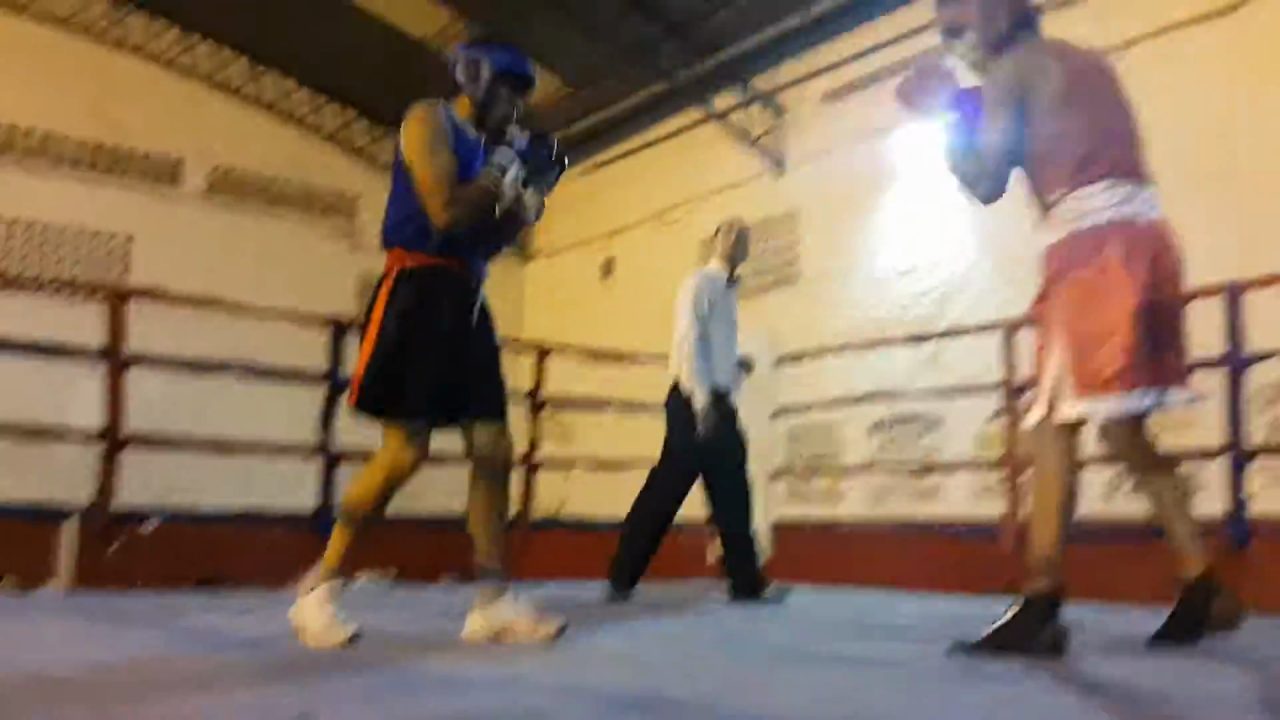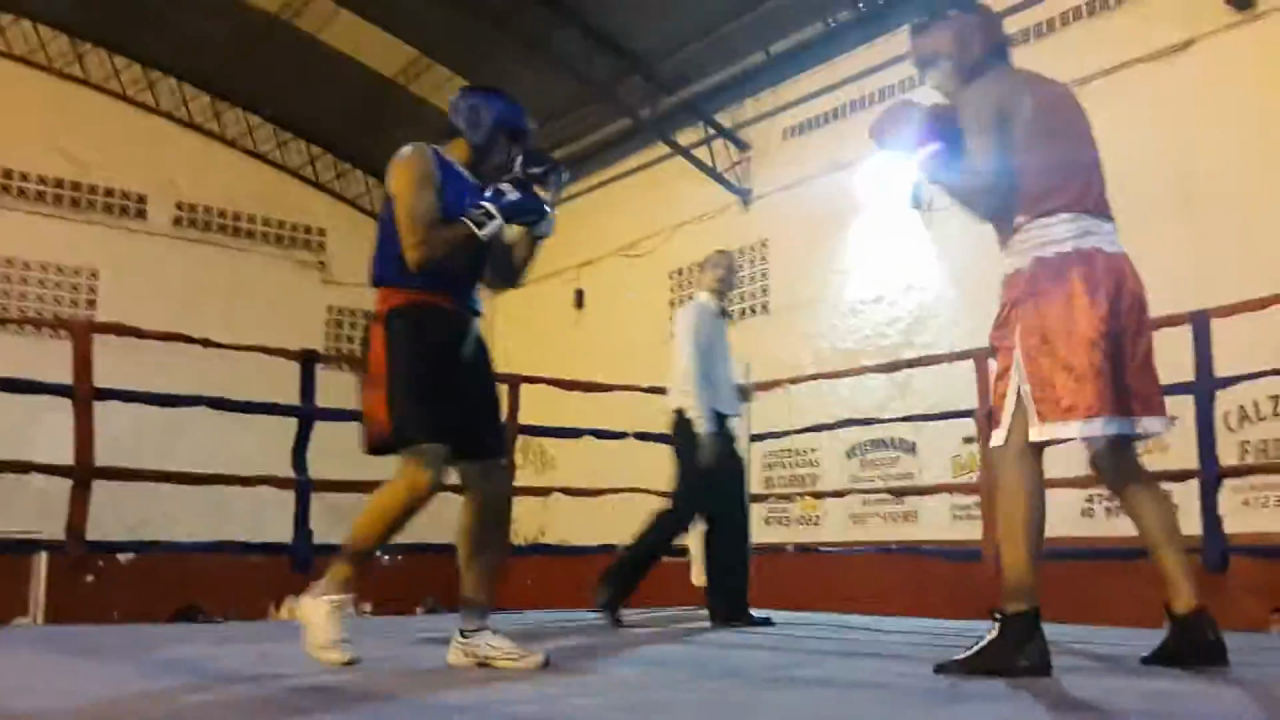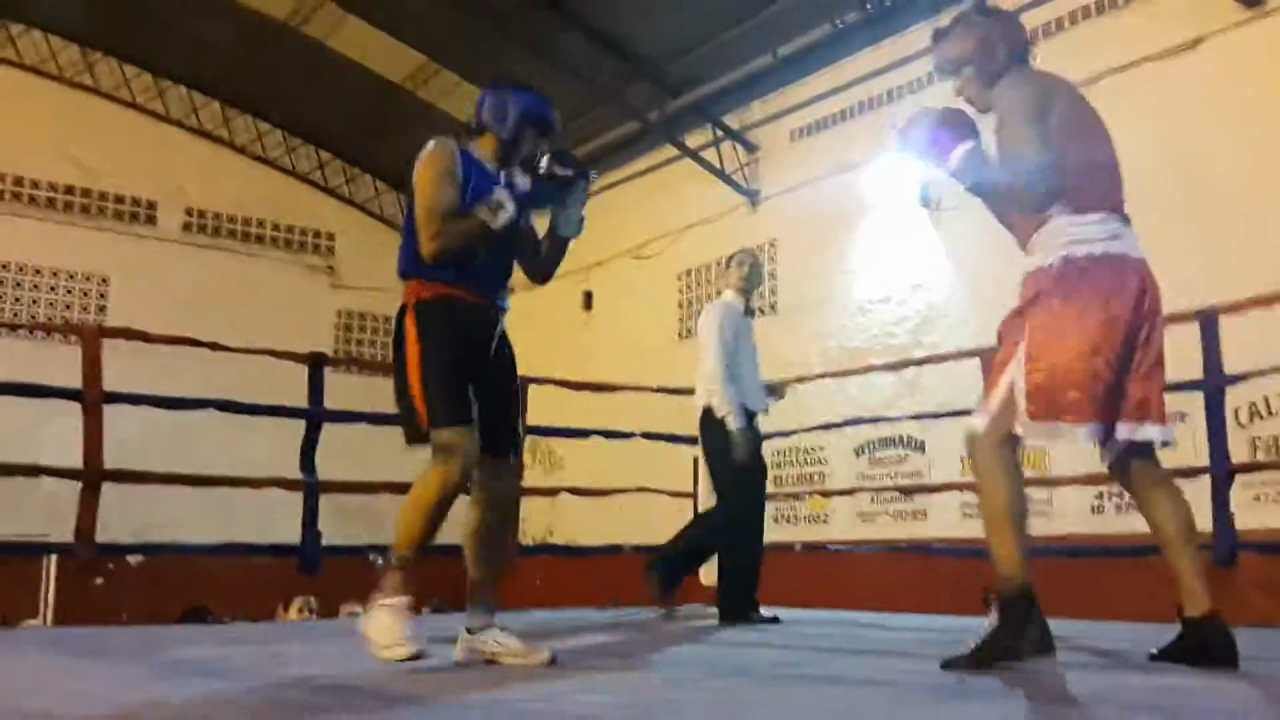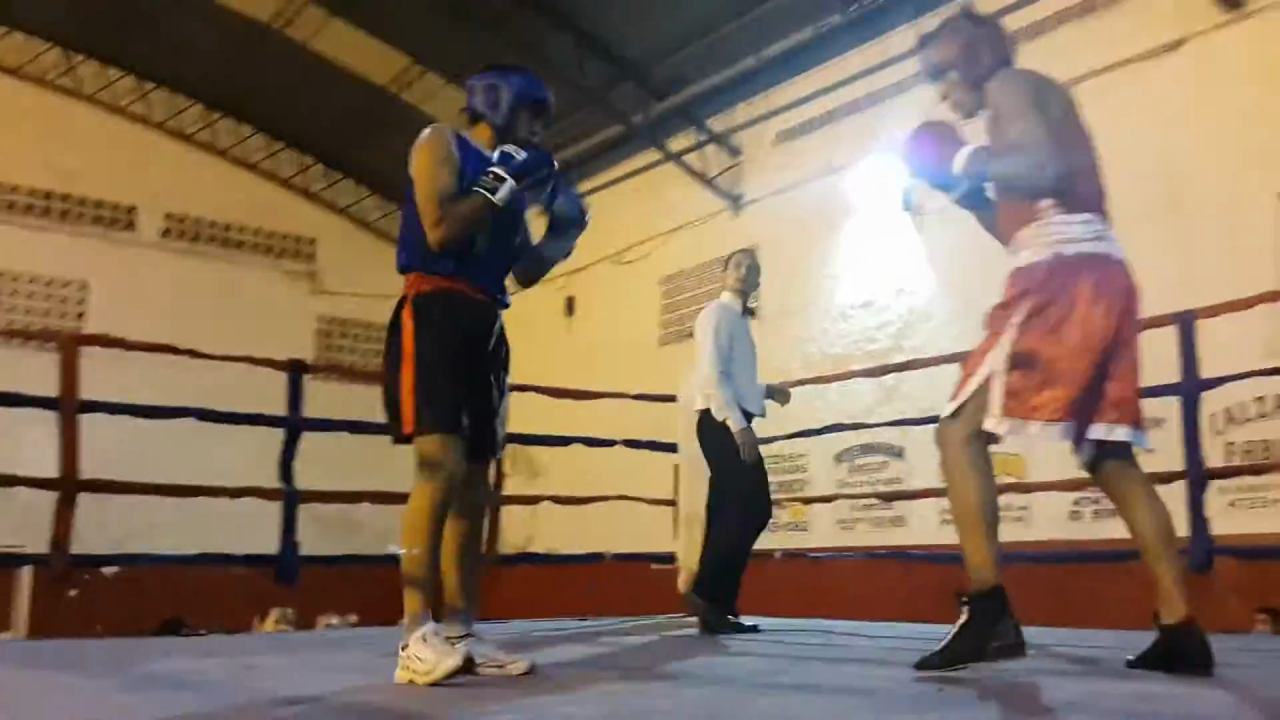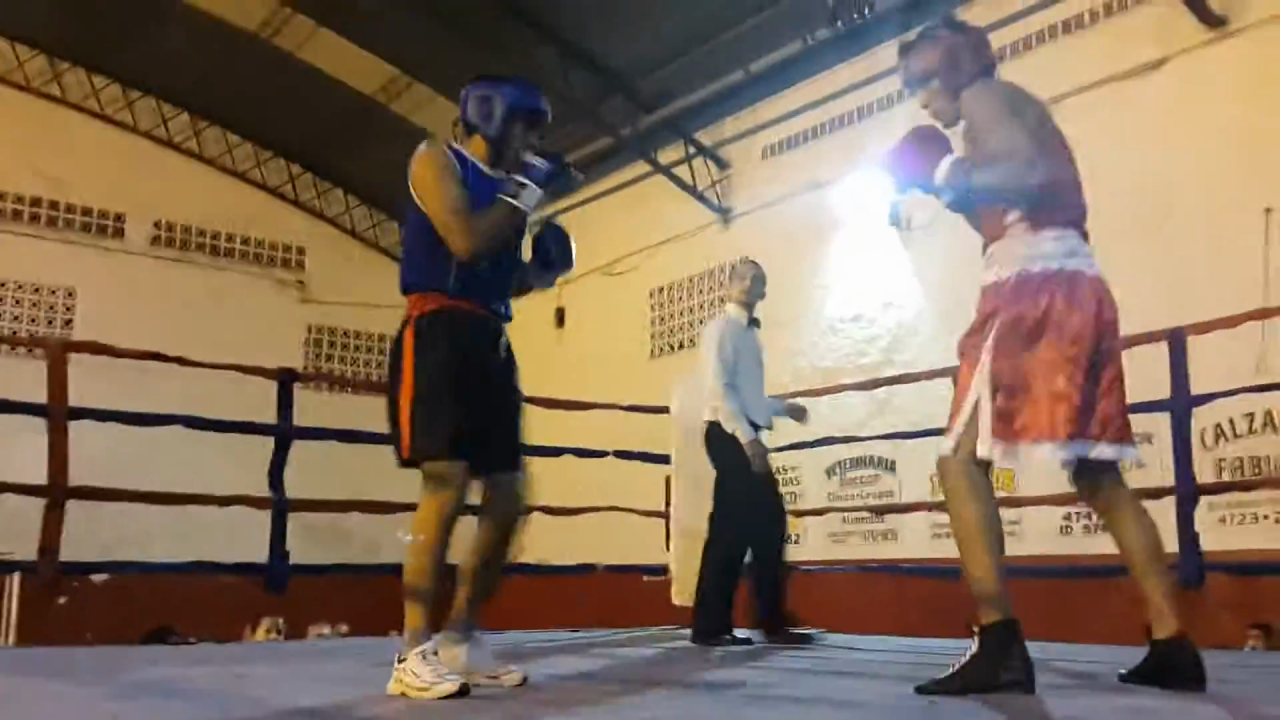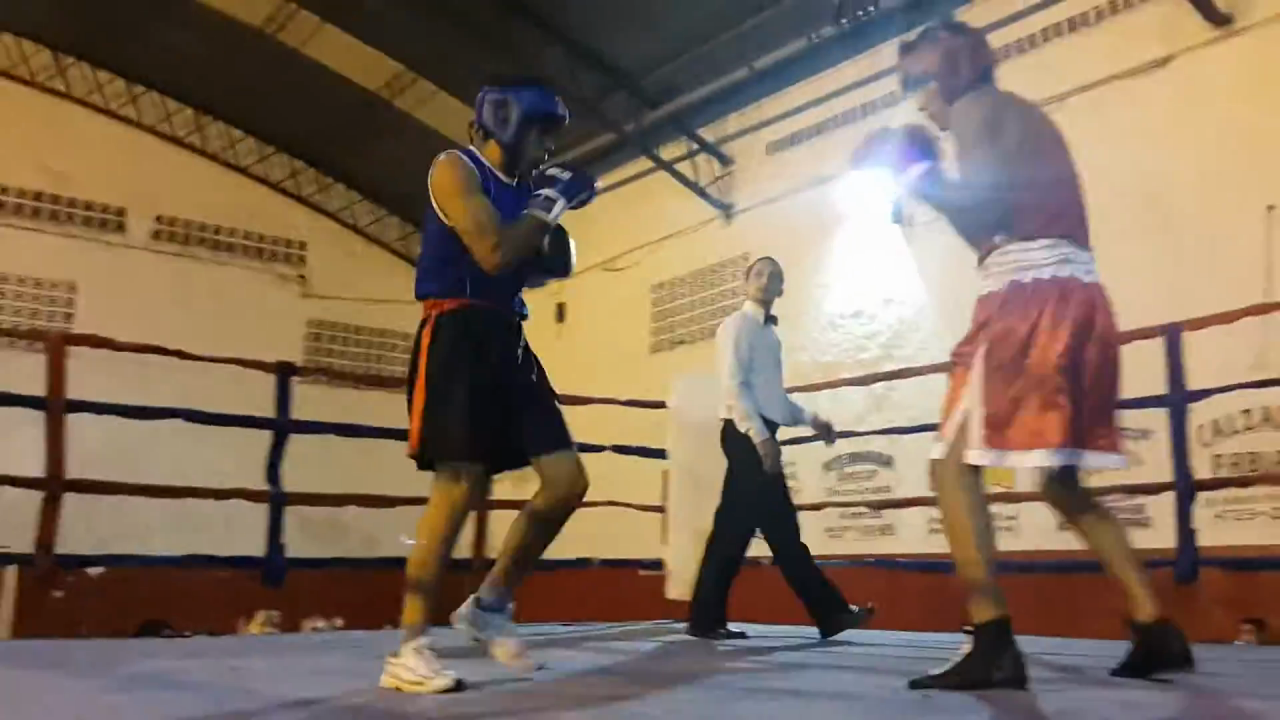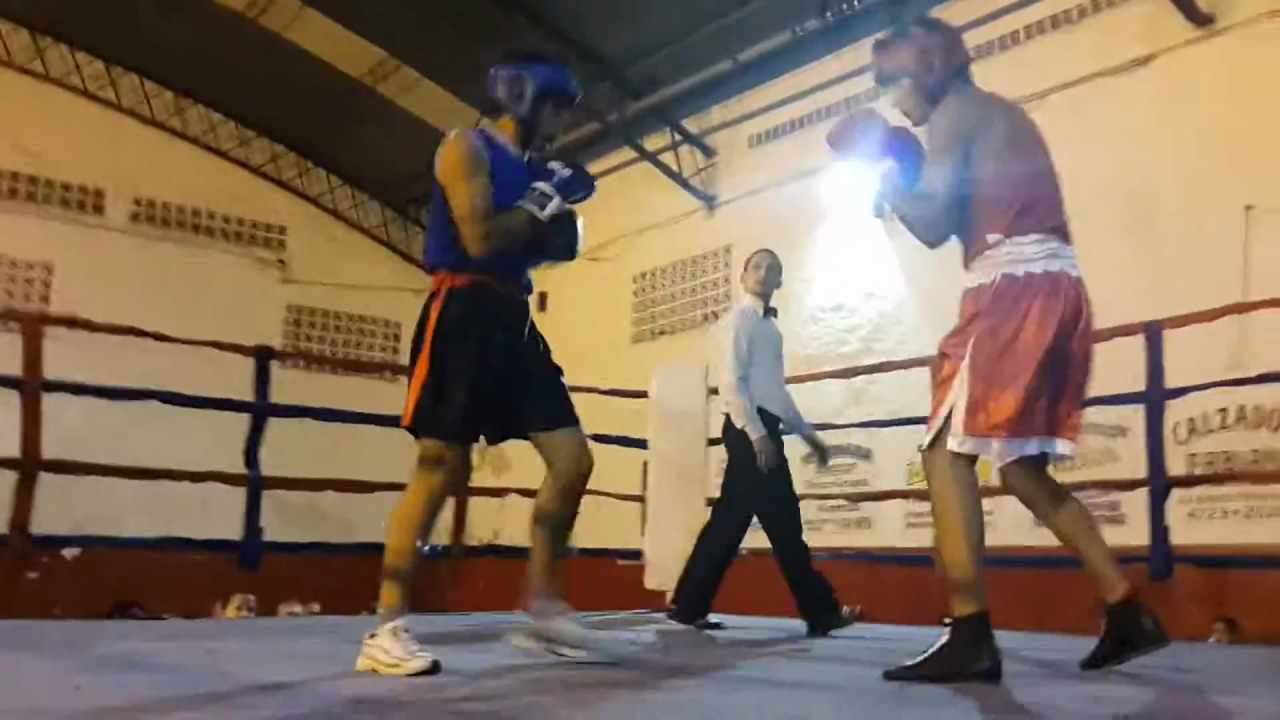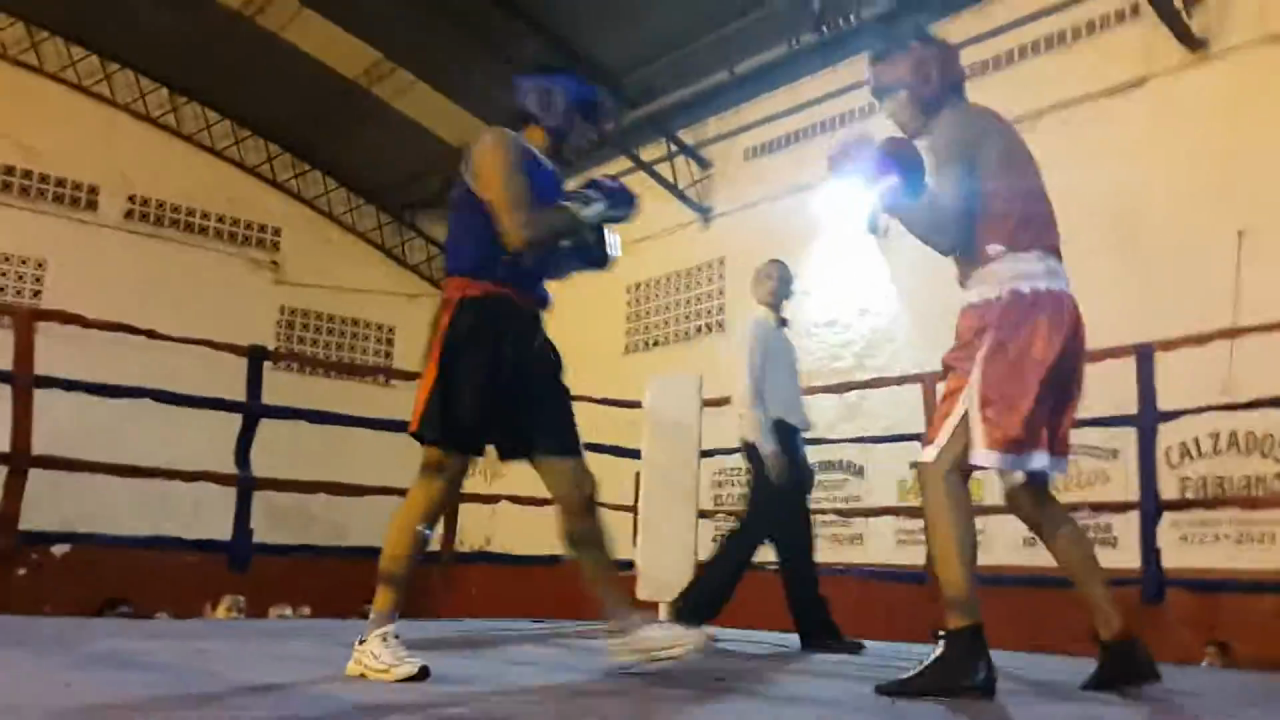
dt=0.1s
person 1, frame 1
left shoulder: (1014, 66)
right shoulder: (1083, 65)
left elbow: (987, 181)
left wrist: (944, 119)
right wrist: (978, 124)
left hip: (1096, 243)
right hip: (1142, 237)
left knee: (1053, 422)
right knee: (1121, 425)
left ankle: (1039, 608)
right ankle: (1202, 586)
person 1, frame 2
left shoulder: (989, 88)
right shoulder: (1050, 94)
left elbow: (981, 192)
left wrist: (925, 154)
right wrist: (952, 159)
left hip: (1055, 275)
right hip: (1106, 270)
left knee: (1015, 446)
right knee: (1114, 457)
left ankle: (1019, 630)
right ankle: (1193, 623)
person 1, frame 3
left shoulder: (1020, 88)
right shoulder: (1064, 101)
left elbow: (1031, 178)
left wrist: (958, 158)
right wrist: (980, 171)
left hip: (1075, 274)
right hip: (1123, 273)
left knee: (991, 438)
right knee: (1132, 458)
left ankle: (1017, 613)
right ankle: (1205, 624)
person 1, frame 4
left shoulder: (1012, 86)
right shoulder: (1041, 102)
left elbow: (1044, 169)
left wrist: (961, 162)
right wrist: (966, 189)
left hip: (1061, 275)
right hip: (1103, 278)
left knee: (961, 431)
right knee: (1110, 459)
left ankle: (986, 613)
right ankle: (1181, 630)
person 1, frame 5
left shoulder: (985, 96)
right shoulder: (1017, 115)
left elbow: (1027, 177)
left wrist: (945, 172)
right wrist: (958, 194)
left hip: (1034, 292)
right hip: (1080, 293)
left knee: (960, 460)
right knee: (1097, 476)
left ankle: (999, 644)
right ankle: (1171, 645)
person 1, frame 6
left shoulder: (977, 110)
right shoulder: (1026, 119)
left elbow: (982, 212)
left wrist: (915, 175)
right wrist: (935, 181)
left hip: (1028, 298)
right hip: (1079, 298)
left knee: (954, 463)
right knee: (1064, 484)
left ankle: (992, 641)
right ankle: (1155, 629)
person 1, frame 7
left shoulder: (957, 111)
right shoulder: (1002, 117)
left elbow: (933, 226)
left wrist: (886, 173)
right wrist: (909, 181)
left hip: (1013, 293)
right hip: (1058, 293)
left knee: (945, 456)
right knee: (1022, 470)
left ankle: (970, 635)
right ankle: (1126, 611)
person 1, frame 8
left shoulder: (955, 124)
right shoulder: (989, 138)
left elbow: (948, 234)
left wrist: (891, 190)
right wrist: (903, 197)
left hip: (1015, 311)
right hip: (1051, 315)
left knee: (941, 470)
right knee: (1026, 490)
left ankle: (964, 653)
right ankle: (1120, 644)
person 2, frame 1
left shoulder: (480, 150)
right shoulder: (430, 122)
right elbow: (444, 214)
left wrist: (525, 200)
right wrist: (506, 171)
left hip: (464, 302)
right hip: (416, 292)
left knee: (493, 450)
right knee: (403, 452)
left ankle: (490, 601)
right ankle: (319, 587)
person 2, frame 2
left shoulder: (479, 192)
right shoulder: (418, 163)
left elbow: (500, 277)
right elbow: (418, 252)
left wrist: (530, 227)
right wrist: (488, 212)
left hip: (461, 337)
right hip: (408, 326)
left knee: (493, 481)
right knee: (423, 474)
left ankle: (474, 629)
right ankle: (327, 593)
person 2, frame 3
left shoulder: (507, 184)
right shoulder: (444, 157)
left elbow: (539, 270)
right elbow: (433, 244)
left wrist: (568, 214)
right wrist: (504, 204)
left hip: (487, 330)
right hip: (436, 319)
left knee: (500, 480)
right knee: (455, 461)
left ankle: (480, 625)
right ankle: (391, 594)
person 2, frame 4
left shoulder: (508, 174)
right shoulder: (439, 144)
left elbow: (525, 272)
right elbow: (440, 231)
left wrist: (563, 229)
right wrist: (503, 177)
left hip: (484, 326)
right hip: (435, 316)
left knee: (473, 485)
right knee: (441, 465)
left ankle: (460, 630)
right ankle: (418, 638)
person 2, frame 5
left shoulder: (505, 189)
right shoulder: (436, 161)
right elbow: (467, 243)
left wrist: (546, 264)
right wrist: (528, 193)
left hip: (490, 342)
right hip: (439, 334)
left knee: (507, 497)
right knee: (447, 486)
left ankle: (460, 636)
right ankle: (414, 655)
person 2, frame 6
left shoulder: (516, 186)
right shoulder: (455, 170)
right elbow: (493, 253)
left wrist: (550, 261)
right wrist: (552, 203)
left hip: (506, 342)
right hip: (456, 338)
left knee: (567, 478)
right knee: (459, 489)
left ankle: (489, 603)
right ankle: (408, 648)
person 2, frame 7
left shoulder: (525, 166)
right shoulder: (467, 147)
right elbow: (478, 242)
left wrist: (555, 232)
right wrist: (547, 197)
left hip: (513, 317)
right hip: (463, 312)
left knee: (574, 460)
right knee: (442, 469)
left ankle: (542, 598)
right ankle: (386, 631)
person 2, frame 8
left shoulder: (546, 173)
right shoulder: (497, 148)
right elbow: (520, 237)
left wrist: (590, 245)
right wrist: (590, 206)
left hip: (521, 331)
right hip: (476, 319)
left knee: (575, 485)
right knee: (438, 479)
left ankle: (629, 627)
right ankle: (375, 636)
person 3, frame 1
left shoulder: (726, 295)
right shoulder: (700, 285)
right elbow: (688, 344)
left wrist: (734, 363)
right wrist: (704, 402)
left hip: (718, 401)
right hip: (694, 400)
left knee: (731, 491)
right knee: (667, 489)
left ankle: (746, 580)
right ankle: (623, 576)
person 3, frame 2
left shoulder: (717, 321)
right shoulder: (694, 314)
right elbow: (688, 375)
left wrist: (734, 392)
right wrist: (707, 430)
left hip: (715, 426)
right hip: (698, 426)
left knee: (728, 515)
right knee: (684, 510)
left ankle: (729, 607)
right ankle: (616, 584)
person 3, frame 3
left shoulder: (742, 319)
right shoulder: (720, 312)
right elbow: (715, 372)
left wrist: (764, 390)
right wrist: (738, 426)
left hip: (741, 422)
right hip: (725, 422)
left knee: (748, 513)
right knee: (736, 508)
left ankle: (738, 603)
right ankle: (667, 568)
person 3, frame 4
left shoulder: (741, 322)
right shoulder: (716, 315)
right elbow: (710, 377)
left wrist: (767, 391)
right wrist: (739, 425)
left hip: (733, 426)
right hip: (722, 426)
left knee: (730, 513)
right knee: (749, 509)
left ankle: (717, 608)
right ankle: (706, 590)
person 3, frame 5
left shoulder: (748, 333)
right shoulder: (721, 328)
right elbow: (718, 389)
left wrist: (783, 408)
right wrist: (749, 438)
left hip: (743, 438)
right hip: (729, 436)
left knee: (731, 528)
right knee: (767, 522)
left ankle: (710, 623)
right ankle: (771, 623)
person 3, frame 6
left shoulder: (768, 332)
right shoulder: (737, 326)
right elbow: (732, 387)
left wrist: (809, 419)
right wrist: (760, 438)
left hip: (761, 436)
right hip: (745, 433)
left knee: (735, 527)
right knee: (780, 525)
left ankle: (706, 617)
right ankle: (830, 613)
person 3, frame 7
left shoulder: (769, 327)
right shoulder: (739, 320)
right elbow: (731, 382)
left wrist: (806, 432)
right wrist: (757, 433)
left hip: (763, 429)
right hip: (750, 428)
left knee: (730, 520)
right knee: (782, 520)
left ankle: (690, 604)
right ankle: (820, 610)
person 3, frame 8
left shoulder: (780, 335)
right shoulder: (755, 330)
right elbow: (748, 394)
left wrist: (787, 451)
right wrist: (769, 449)
left hip: (784, 439)
right hip: (769, 438)
left knee: (759, 530)
right knee: (792, 533)
left ankle: (694, 608)
right ankle: (817, 631)
